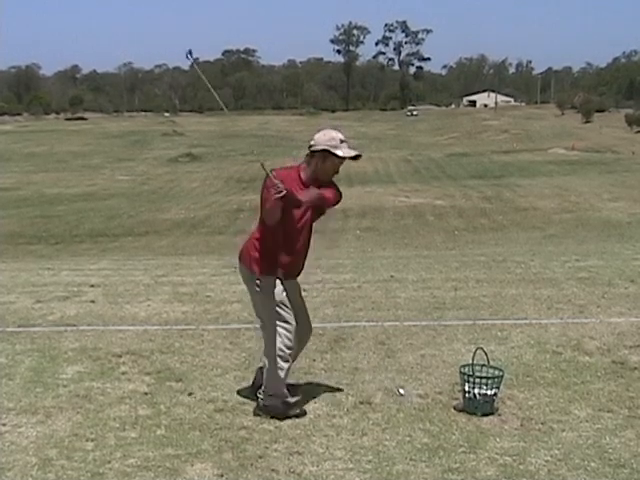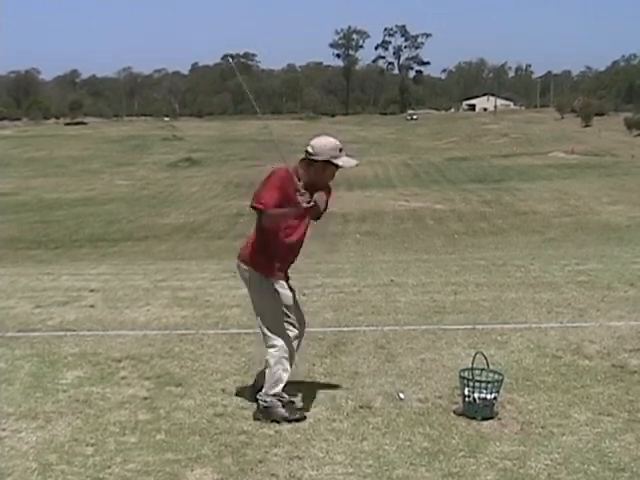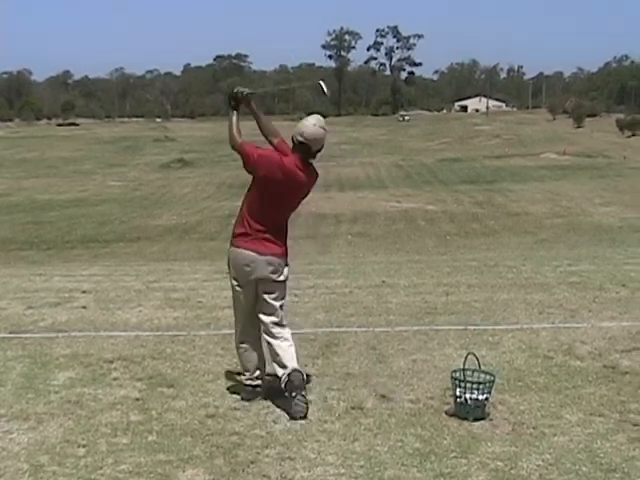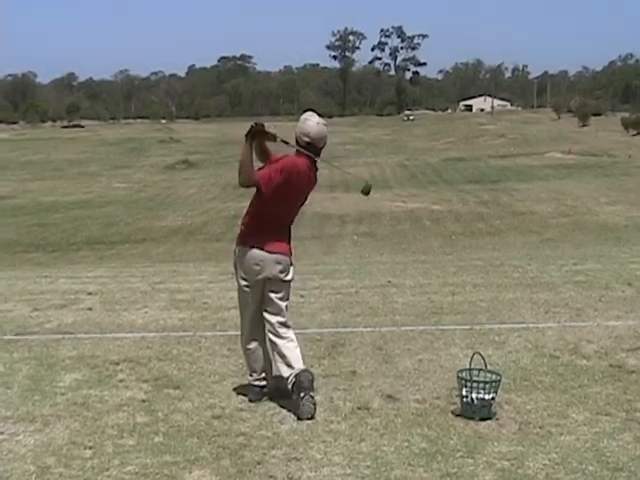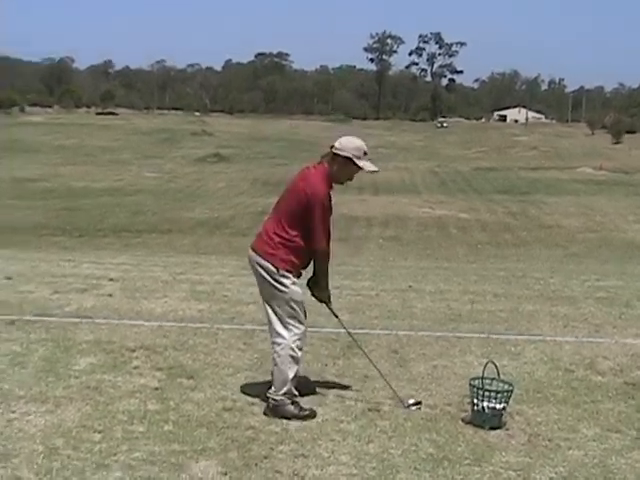
dt=0.5s
person 1, frame 1
left shoulder: (331, 192)
right shoulder: (278, 178)
left elbow: (313, 197)
right elbow: (269, 219)
left wrist: (292, 197)
right wrist: (276, 198)
left hip: (288, 270)
right hip: (261, 266)
left knee: (301, 330)
right knee: (283, 332)
left ankle: (266, 381)
right ankle: (269, 399)
person 1, frame 2
left shoulder: (320, 189)
right shoulder: (279, 178)
left elbow: (319, 205)
right elbow: (264, 218)
left wrist: (312, 205)
right wrist: (295, 210)
left hip: (274, 268)
right hip: (261, 268)
left knee: (294, 327)
right knee: (284, 332)
left ankle: (265, 383)
right ankle: (270, 402)
person 1, frame 3
left shoulder: (273, 163)
right shoulder: (310, 176)
left elbow: (235, 142)
right elbow: (275, 138)
left wrist: (236, 109)
right wrist: (251, 106)
left hip: (242, 251)
right hip: (274, 257)
left knee: (246, 323)
right knee: (274, 322)
left ankle: (252, 380)
right ankle: (289, 376)
person 1, frame 4
left shoulder: (292, 165)
right shoulder: (308, 171)
left elbow: (246, 180)
right elbow: (268, 163)
left wrist: (250, 140)
right wrist: (259, 140)
left hip: (251, 252)
right hip: (279, 255)
left knee: (251, 324)
right knee: (278, 323)
left ankle: (259, 382)
right ankle: (297, 377)
person 1, frame 5
left shoulder: (311, 174)
right shoulder: (319, 191)
right elbow: (320, 246)
left wrist: (315, 278)
right wrist: (322, 285)
left hip: (265, 254)
right hip: (276, 263)
left knee: (288, 325)
right knee: (292, 331)
left ankle: (284, 380)
right ankle: (280, 399)
